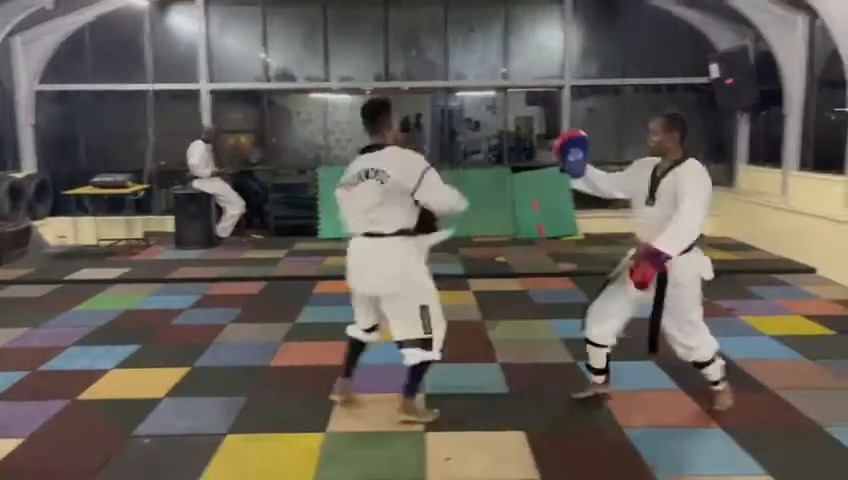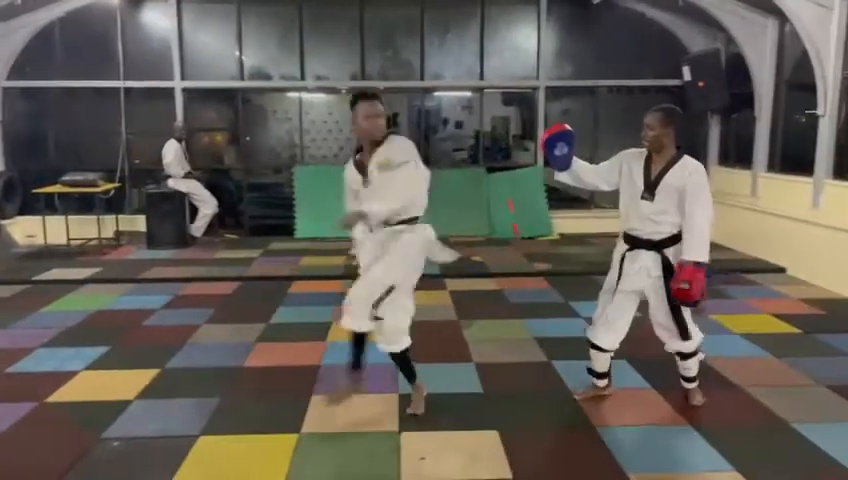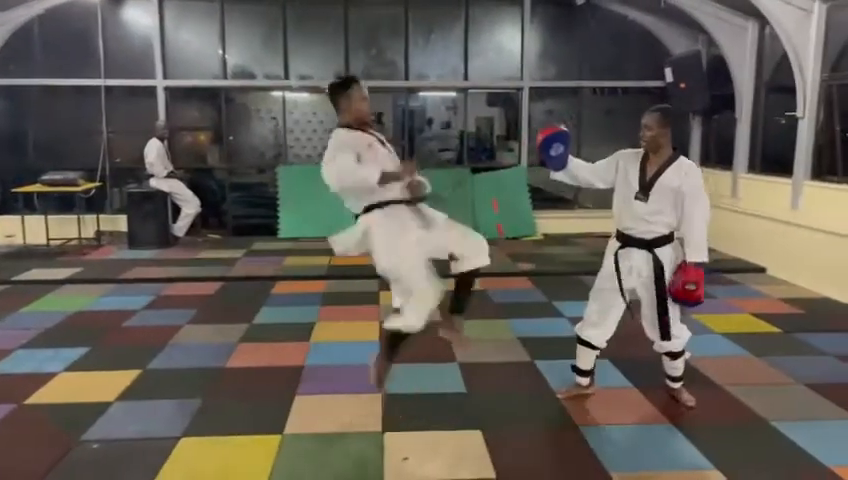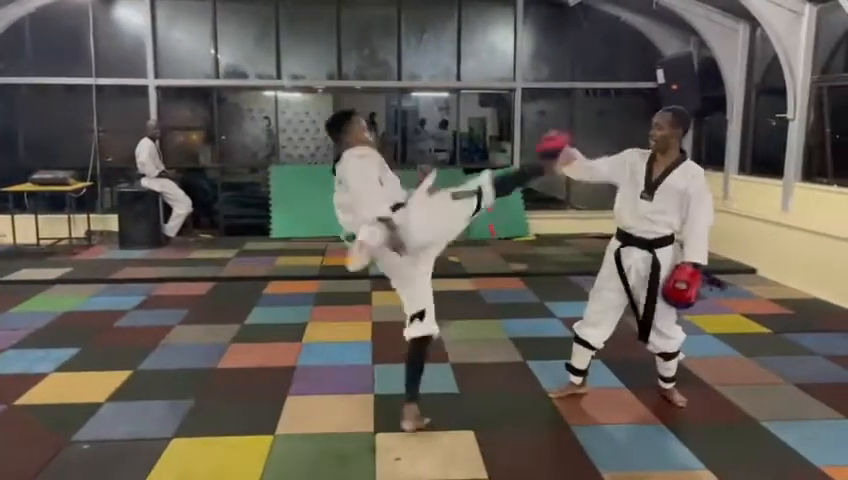
dt=0.2s
person 1, frame 1
left shoulder: (354, 169)
right shoulder: (407, 161)
left elbow: (350, 214)
right elbow: (442, 201)
right wrist: (457, 202)
left hip: (363, 254)
right hip: (398, 254)
left knee: (366, 321)
right knee: (425, 329)
left ankle: (344, 384)
right ankle: (409, 403)
person 1, frame 2
left shoulder: (401, 148)
right shoulder: (353, 166)
left elbow: (408, 192)
left wrist: (366, 214)
right wrist: (362, 226)
left hip: (403, 240)
right hip: (378, 244)
left knee: (361, 307)
right knee: (388, 321)
left ankle: (355, 376)
right ankle: (415, 386)
person 1, frame 3
left shoulder: (373, 137)
right shoulder: (342, 141)
right elbow: (338, 174)
left wrist: (417, 184)
right wrist: (391, 175)
left hip: (413, 214)
right hip: (387, 225)
left knee: (473, 250)
right knee: (422, 294)
left ankle: (453, 319)
right ankle: (385, 358)
person 1, frame 4
left shoulder: (343, 181)
right shoulder: (358, 158)
right elbow: (367, 189)
right wrist: (388, 226)
left hip: (390, 252)
right hip: (406, 225)
left knee: (420, 322)
right knee: (480, 190)
left ankle: (411, 408)
person 2, frame 1
left shoulder: (694, 173)
right shoulder: (646, 167)
left elbow: (687, 221)
right elbow: (611, 184)
left wrist: (656, 255)
right wrist: (580, 169)
left hip: (676, 264)
right hip: (645, 257)
left knee: (690, 333)
right knee: (601, 314)
left ankle: (719, 386)
right ankle: (599, 381)
person 2, frame 2
left shoulder: (691, 170)
right shoulder: (629, 159)
left elbow: (699, 222)
right elbow: (595, 176)
left wrist: (694, 266)
right wrist: (565, 162)
left hip: (667, 257)
right hip: (630, 254)
left knee: (678, 327)
right knee: (605, 321)
left ankle: (692, 385)
right ankle: (602, 383)
person 2, frame 3
left shoulder: (687, 172)
right shoulder: (625, 160)
left elbow: (695, 221)
right elbow: (590, 174)
left wrist: (694, 267)
right wrist: (561, 161)
left hip: (659, 257)
right hip: (622, 252)
left knee: (666, 325)
right knee: (596, 316)
left ankle: (676, 385)
right ankle: (583, 382)
person 2, frame 4
left shoulder: (692, 175)
right shoulder: (633, 159)
left elbow: (698, 224)
right elbow: (594, 169)
left wrist: (691, 268)
right wrist: (566, 155)
left hip: (658, 257)
right hip: (622, 251)
left knee: (664, 327)
right knee: (596, 315)
left ankle: (668, 386)
right ankle: (577, 381)
person 3, frame 1
left shoulder: (205, 146)
right shoulder: (199, 147)
right elbow: (200, 171)
left wrist: (218, 171)
right wrist: (219, 172)
left hip: (210, 180)
right hip: (204, 182)
left knee: (236, 203)
right knee: (236, 205)
left ankle: (221, 231)
right ankle: (221, 234)
person 3, frame 2
left shoulder: (179, 145)
right shoulder: (172, 146)
right elbow: (174, 171)
left wrist: (192, 174)
right wrist: (192, 176)
left hip: (184, 180)
right hip: (179, 181)
left knee: (209, 203)
right knee: (210, 204)
left ankle: (194, 231)
right ankle: (194, 233)
person 3, frame 3
left shoulder: (161, 144)
right shoulder: (154, 145)
right elbow: (157, 170)
left wrist: (174, 174)
right wrist: (174, 176)
left hip: (167, 179)
right hip: (161, 180)
left knee: (192, 203)
right knee: (192, 203)
left ankle: (176, 231)
right ankle: (176, 233)
person 3, frame 4
left shoulder: (153, 144)
right shoulder: (146, 145)
right elbow: (148, 169)
left wrist: (166, 174)
right wrist: (165, 175)
left hip: (158, 179)
right hip: (152, 180)
left knee: (184, 202)
right knee: (184, 203)
left ankle: (168, 231)
right ankle: (168, 233)
